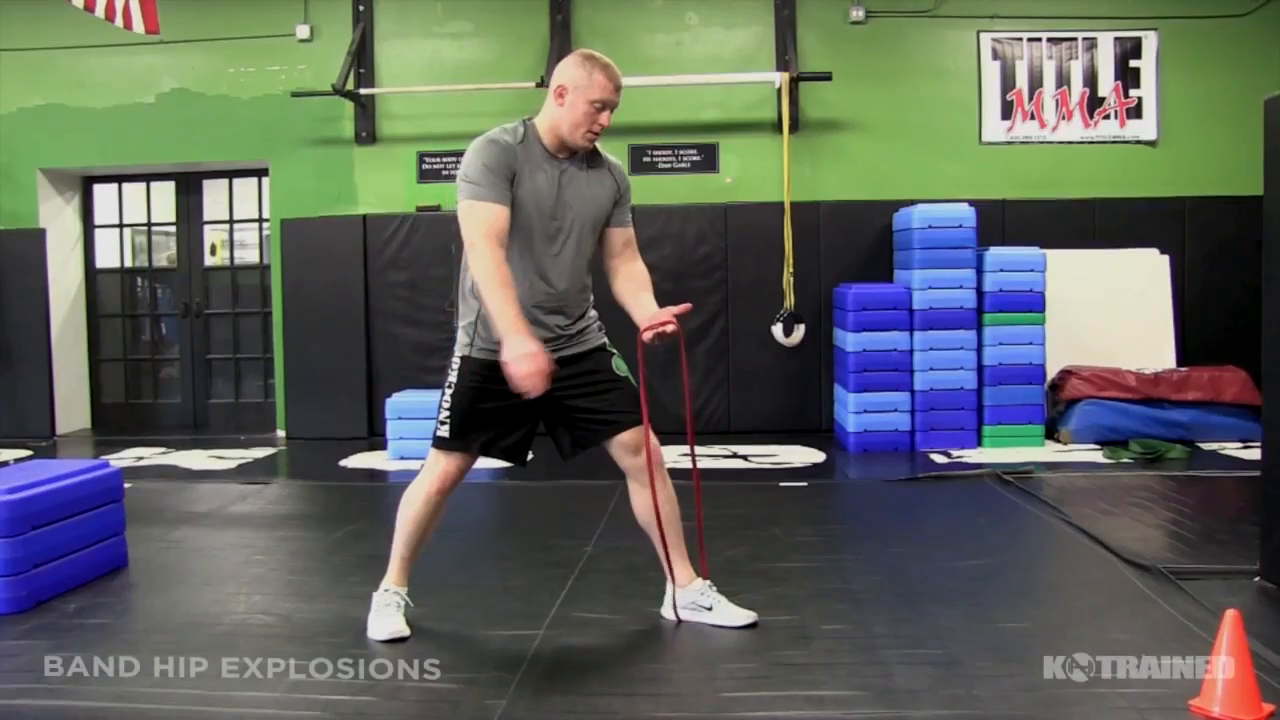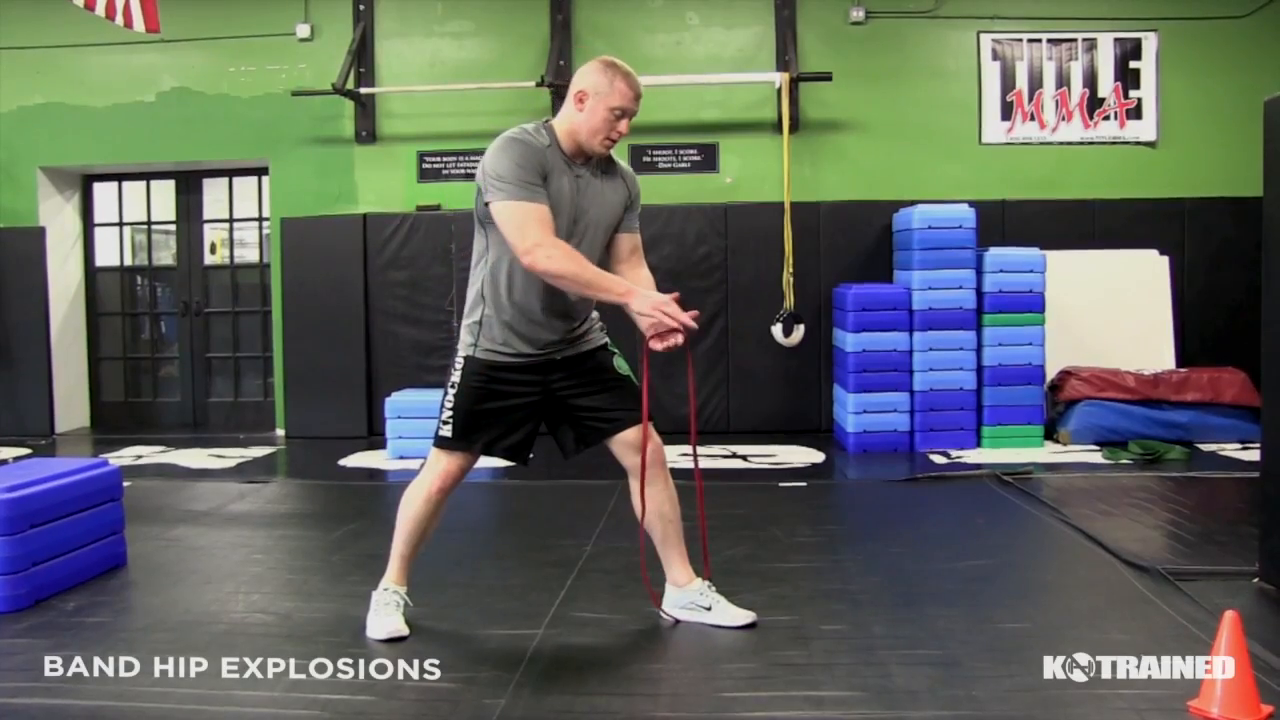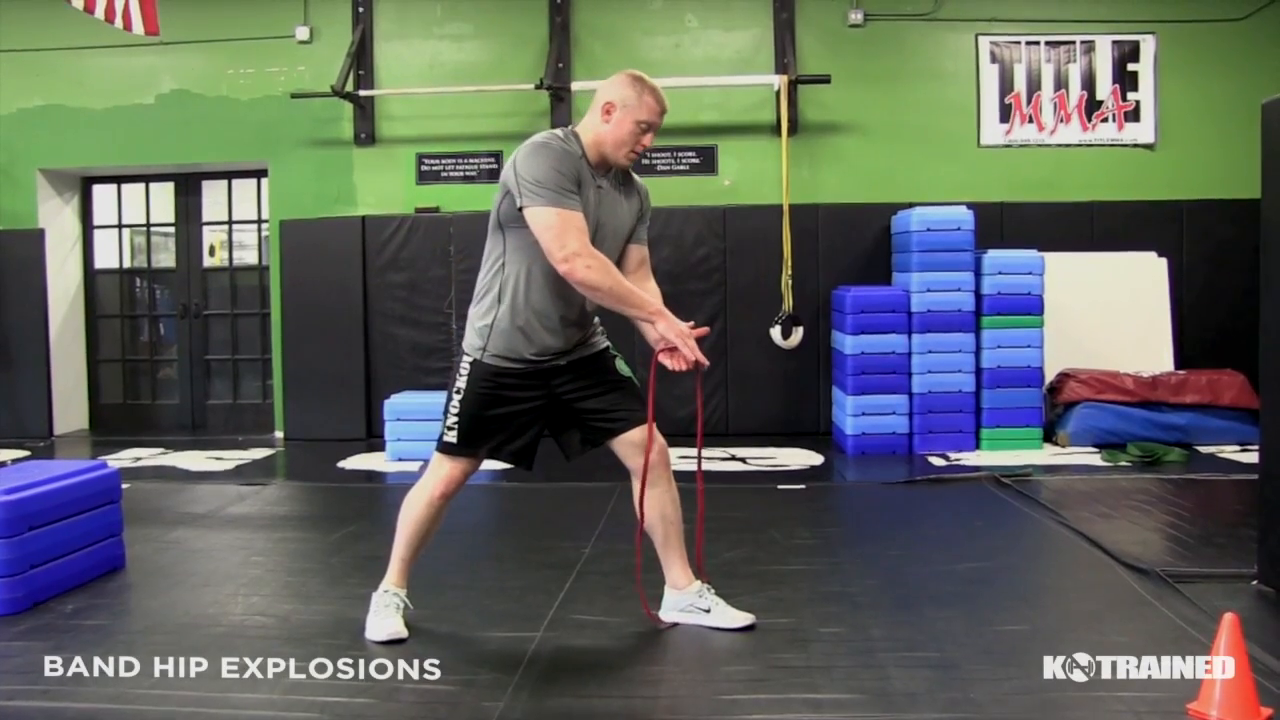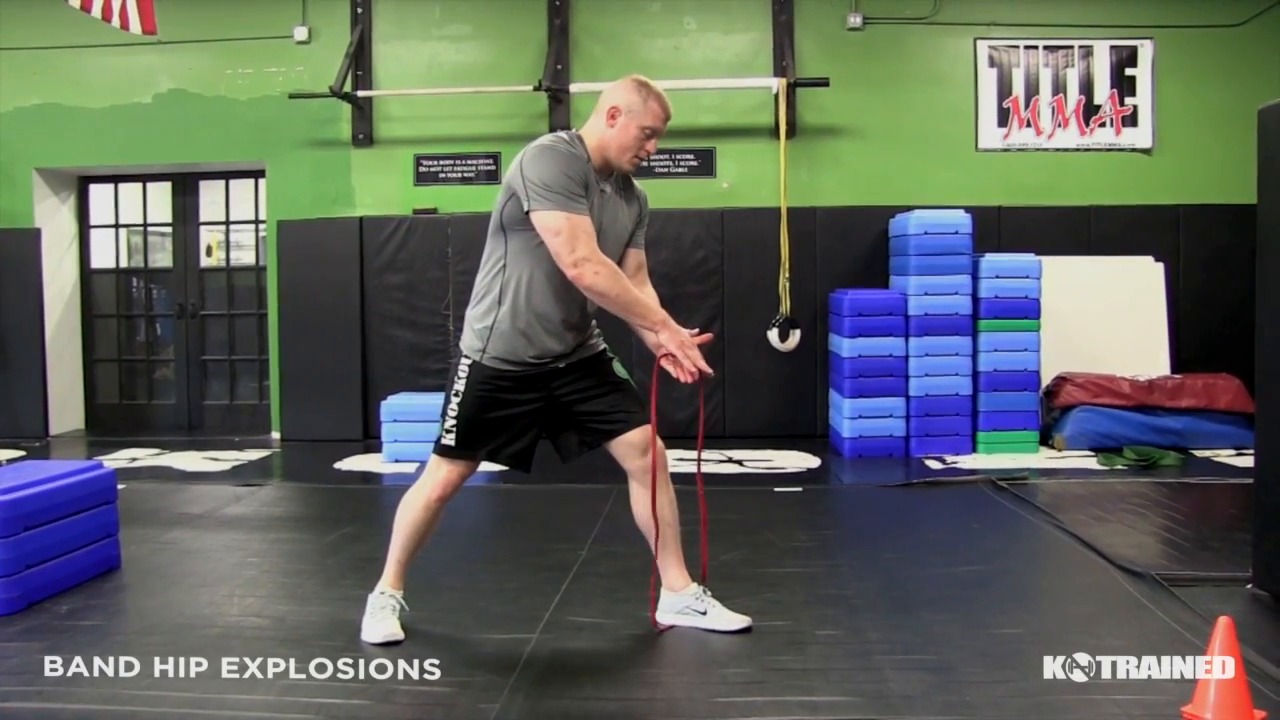
dt=0.5s
person 1, frame 1
left shoulder: (609, 175)
right shoulder: (495, 153)
left elbow: (623, 259)
right elbow: (485, 252)
left wrist: (645, 311)
right wrist: (516, 338)
left hip: (577, 345)
right hip: (495, 350)
left knee: (643, 453)
right knee: (442, 473)
left ankle: (685, 590)
right ankle: (391, 591)
person 1, frame 2
left shoulder: (621, 181)
right shoulder: (515, 153)
left elbow: (629, 263)
right elbow: (536, 251)
left wrist: (650, 317)
right wrist: (631, 297)
left hip: (578, 347)
right hip: (499, 349)
left knee: (647, 452)
right knee: (443, 472)
left ankle: (684, 590)
right ankle: (391, 590)
person 1, frame 3
left shoulder: (632, 193)
right shoulder: (544, 158)
left elbow: (635, 277)
right elbow: (572, 261)
left wrist: (657, 334)
right wrist: (660, 317)
left hip: (579, 351)
right hip: (503, 354)
left knee: (650, 453)
right knee: (446, 477)
left ankle: (682, 593)
right ankle: (391, 593)
person 1, frame 4
left shoulder: (632, 196)
right shoulder: (549, 160)
left elbow: (634, 282)
right elbow: (582, 267)
left wrist: (658, 341)
right wrist: (666, 326)
left hip: (576, 353)
right hip: (501, 355)
left knee: (648, 453)
right knee: (444, 479)
left ankle: (679, 595)
right ankle: (386, 595)
